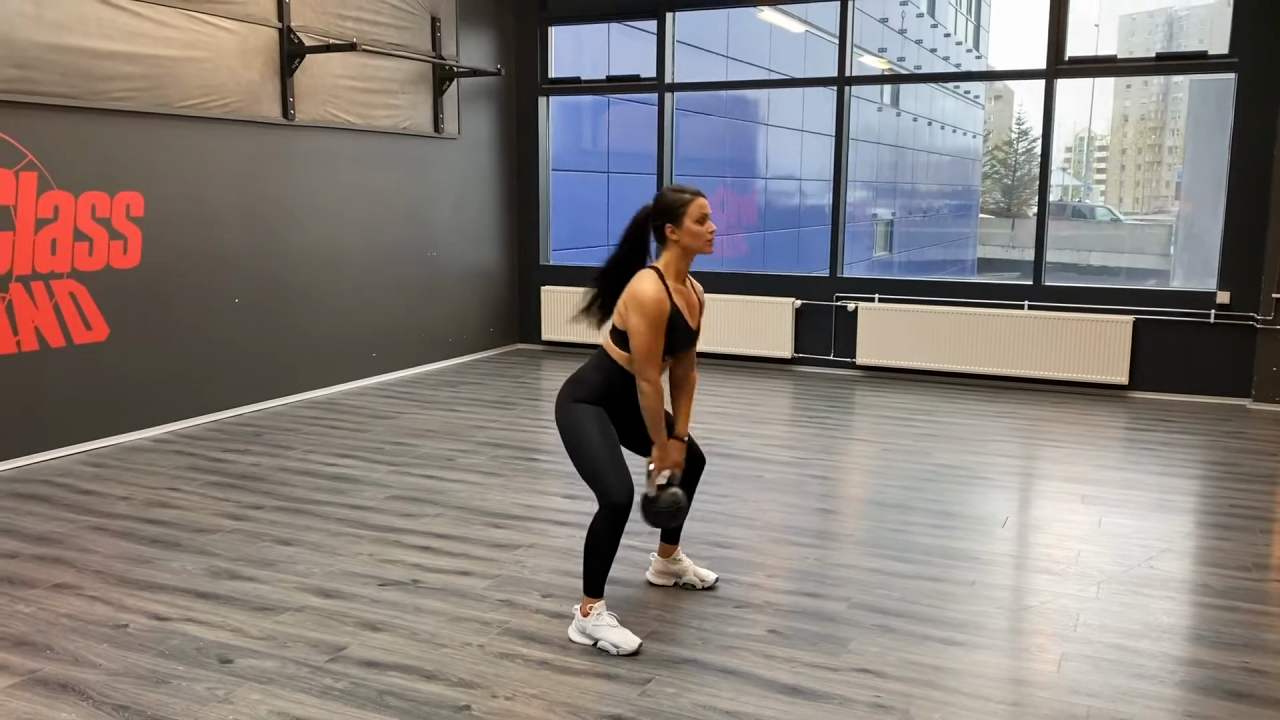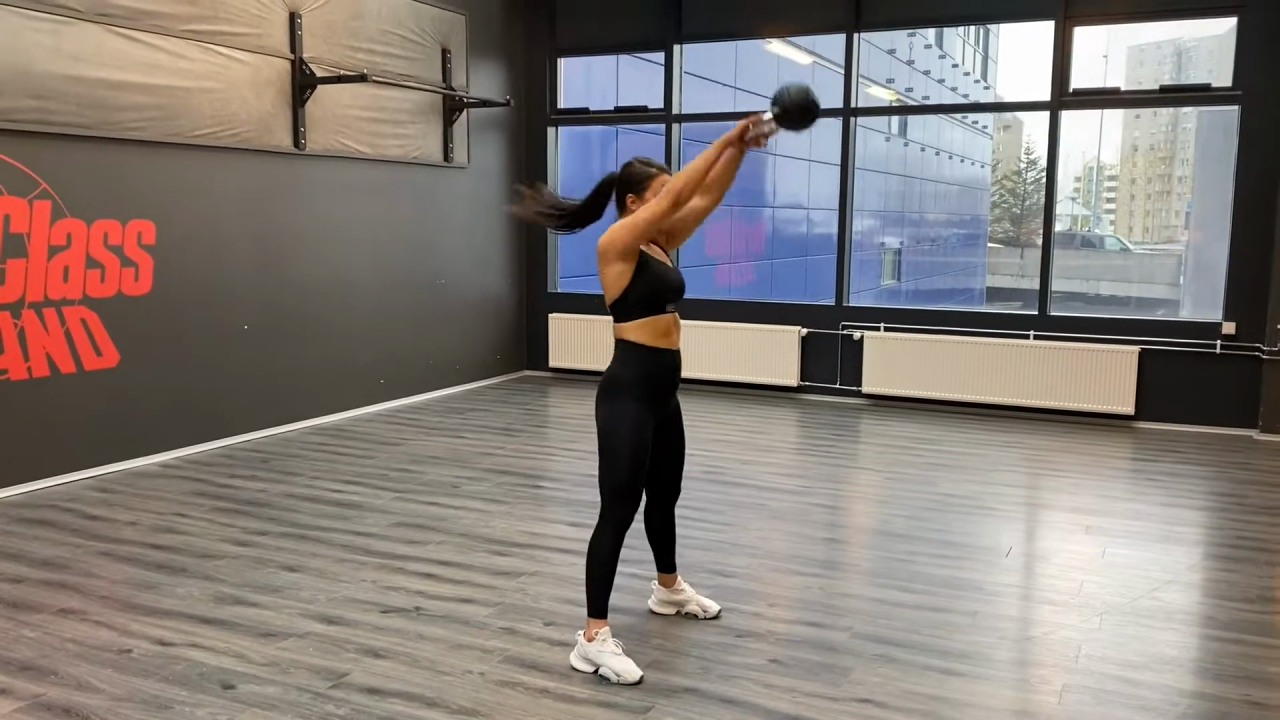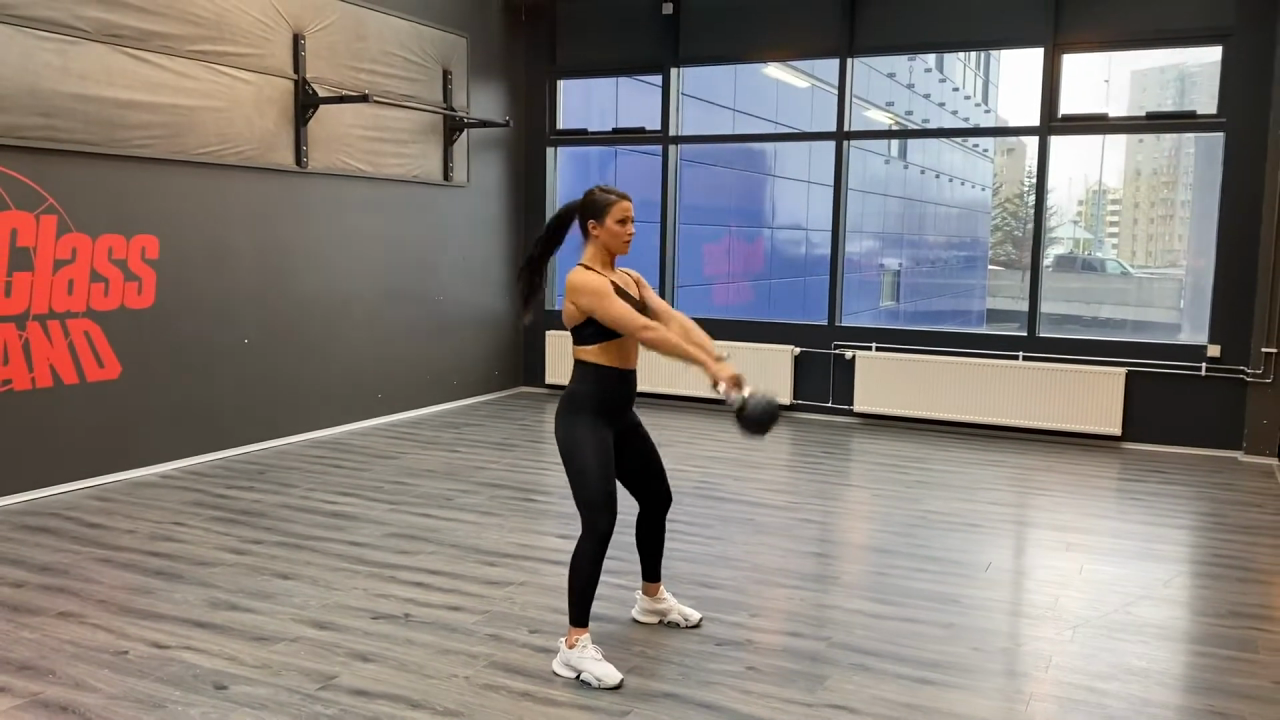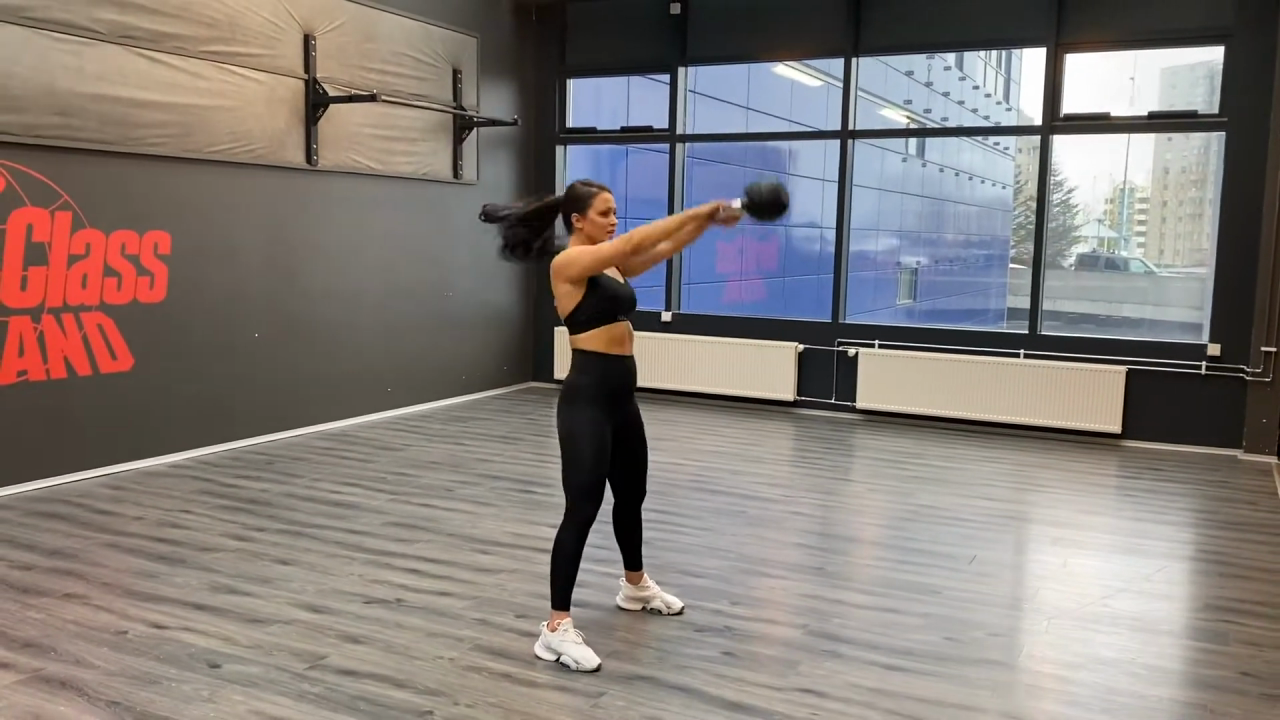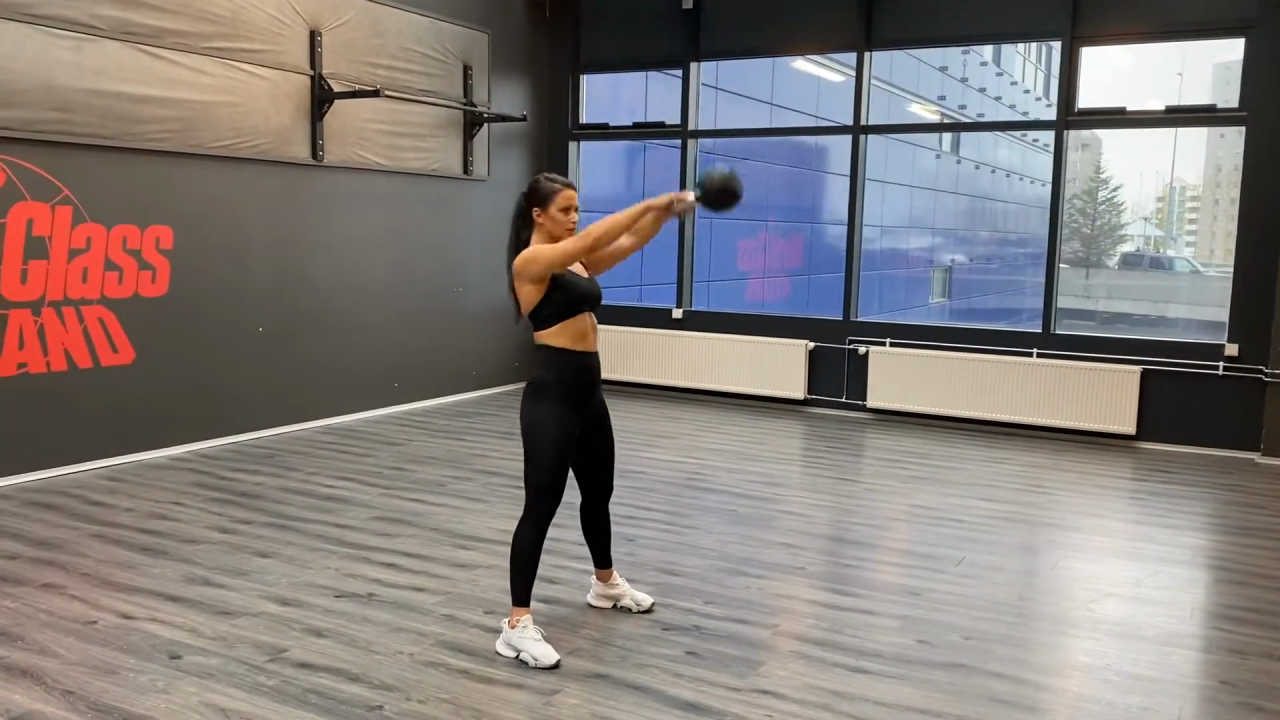
dt=1s
person 1, frame 1
left shoulder: (693, 293)
right shoulder: (648, 291)
left elbow: (684, 371)
right elbow: (648, 379)
left wrist: (678, 438)
right wrist: (660, 445)
left hip: (623, 398)
right hip: (586, 402)
left knee: (688, 459)
right knee: (618, 494)
left ankle: (667, 561)
right ankle: (588, 612)
person 1, frame 2
left shoulder: (657, 244)
right shoulder: (615, 243)
left elbow: (704, 199)
right elbow: (670, 196)
left wrist: (740, 150)
right wrist: (726, 141)
left hip: (662, 390)
right hip: (627, 394)
left knee: (664, 495)
right knee: (619, 510)
left ankle: (667, 589)
right ankle: (592, 639)
person 1, frame 3
left shoulder: (629, 279)
right shoulder: (582, 282)
left elbow: (673, 323)
right elbow: (647, 333)
left wrist: (719, 360)
right wrist: (708, 364)
left hip: (622, 413)
right hip: (585, 417)
left knee: (656, 500)
right knee: (600, 523)
left ankle: (652, 598)
right ankle: (575, 647)
person 1, frame 4
left shoulder: (612, 266)
right shoulder: (568, 264)
left elbow: (663, 246)
right elbow: (630, 242)
left wrist: (706, 220)
right wrist: (697, 213)
left hip: (622, 397)
right hip: (587, 399)
left knee: (631, 496)
right knee: (582, 510)
left ankle: (635, 585)
right ankle: (556, 630)
person 1, frame 5
left shoulder: (574, 261)
right shoulder: (528, 260)
left elbow: (627, 245)
right elbow: (592, 239)
left wrist: (664, 212)
right wrist: (651, 202)
left hip: (588, 393)
right hip: (550, 395)
left knee: (599, 492)
right knee: (542, 504)
left ankle: (605, 584)
right ankle: (517, 625)
